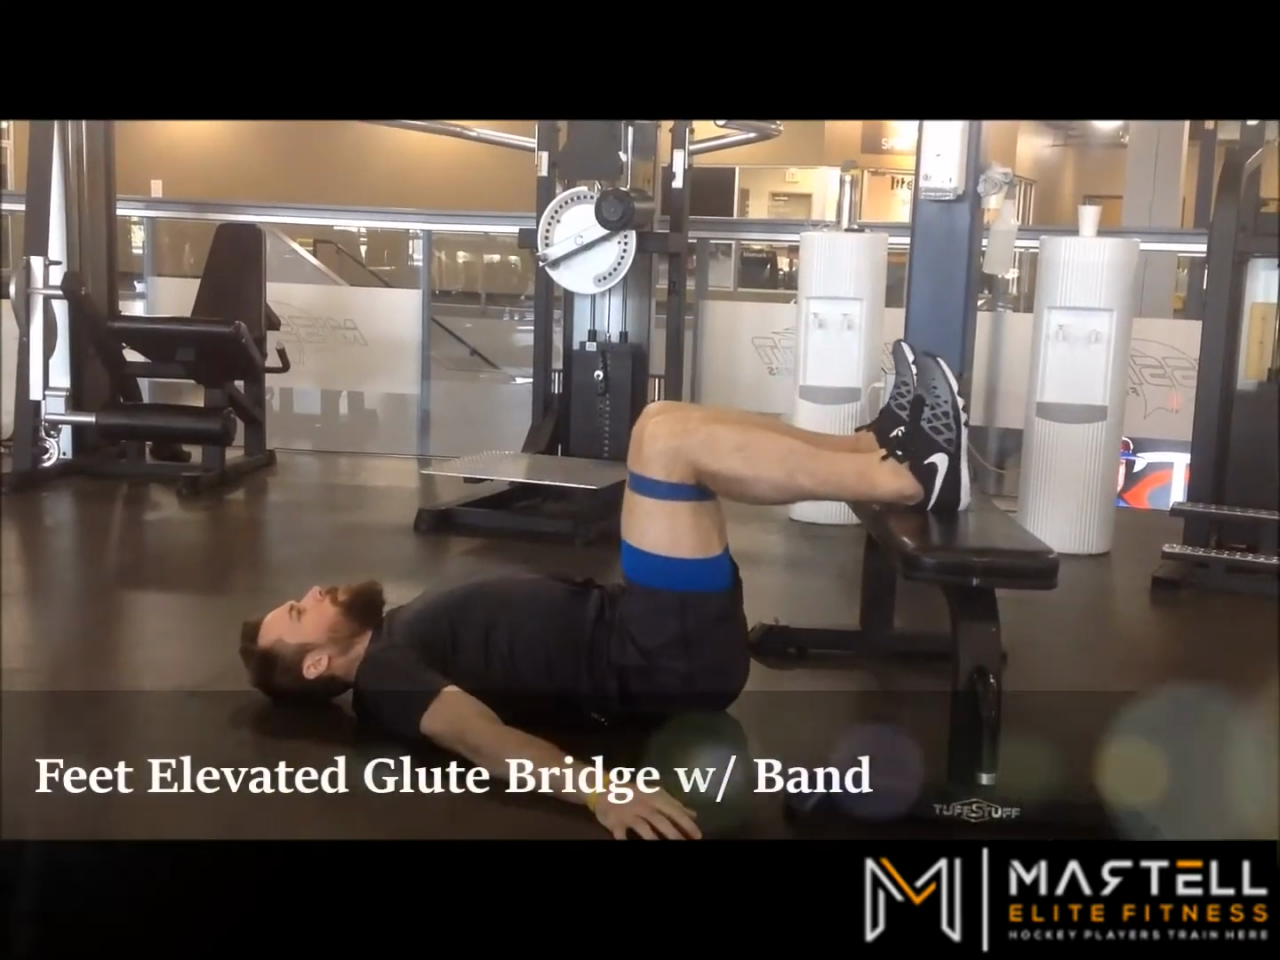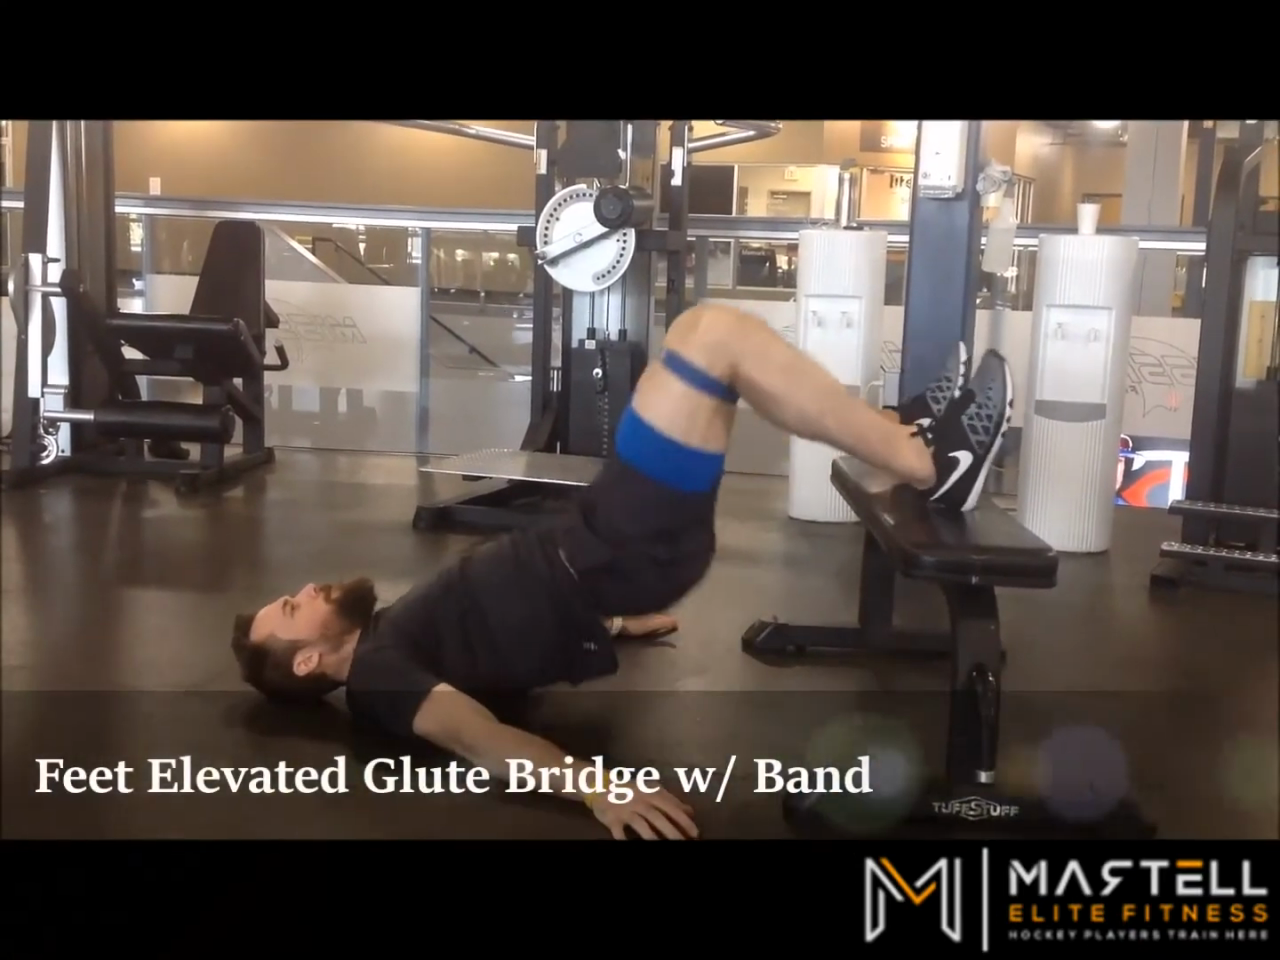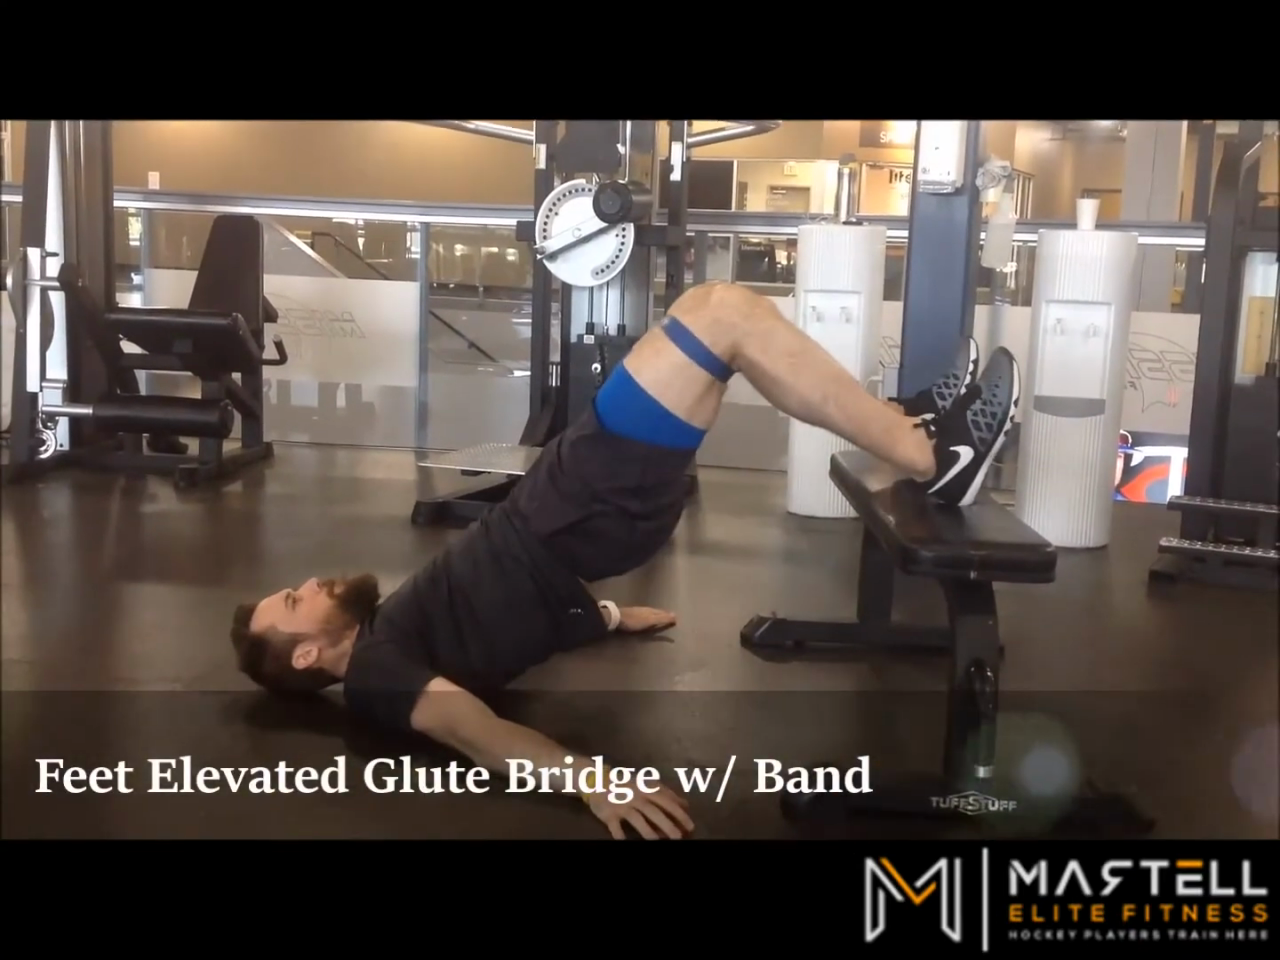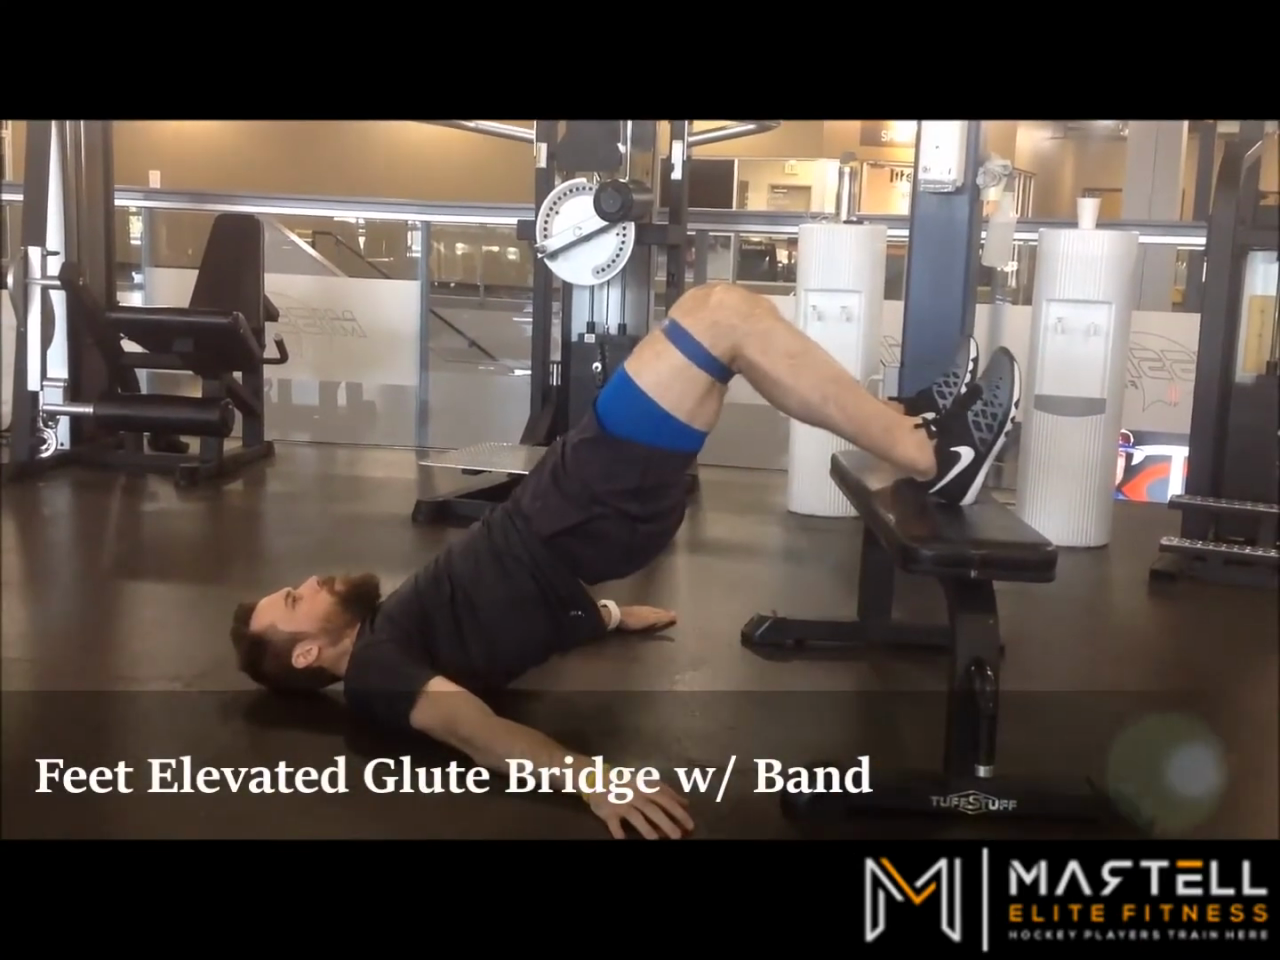
dt=0.5s
person 1, frame 1
left shoulder: (399, 634)
right shoulder: (387, 678)
right elbow: (482, 736)
right wrist: (594, 790)
left hip: (620, 624)
right hip: (662, 659)
left knee: (675, 433)
right knee: (666, 435)
left ankle: (884, 445)
right ankle: (917, 479)
person 1, frame 2
left shoulder: (389, 635)
right shoulder: (377, 679)
right elbow: (472, 735)
right wrist: (592, 786)
left hip: (588, 555)
right hip: (616, 557)
left knee: (713, 343)
right knee: (712, 332)
left ankle: (907, 431)
right ankle: (930, 464)
person 1, frame 3
left shoulder: (384, 633)
right shoulder: (375, 674)
right elbow: (468, 728)
right wrist: (587, 778)
left hip: (563, 514)
right hip: (590, 508)
left knee: (722, 314)
right knee: (722, 311)
left ankle: (908, 423)
right ankle: (930, 455)
person 1, frame 4
left shoulder: (385, 631)
right shoulder: (375, 672)
right elbow: (470, 727)
right wrist: (589, 777)
left hip: (567, 515)
right hip: (591, 514)
left knee: (725, 319)
right knee: (721, 313)
left ankle: (910, 424)
right ankle: (930, 455)
